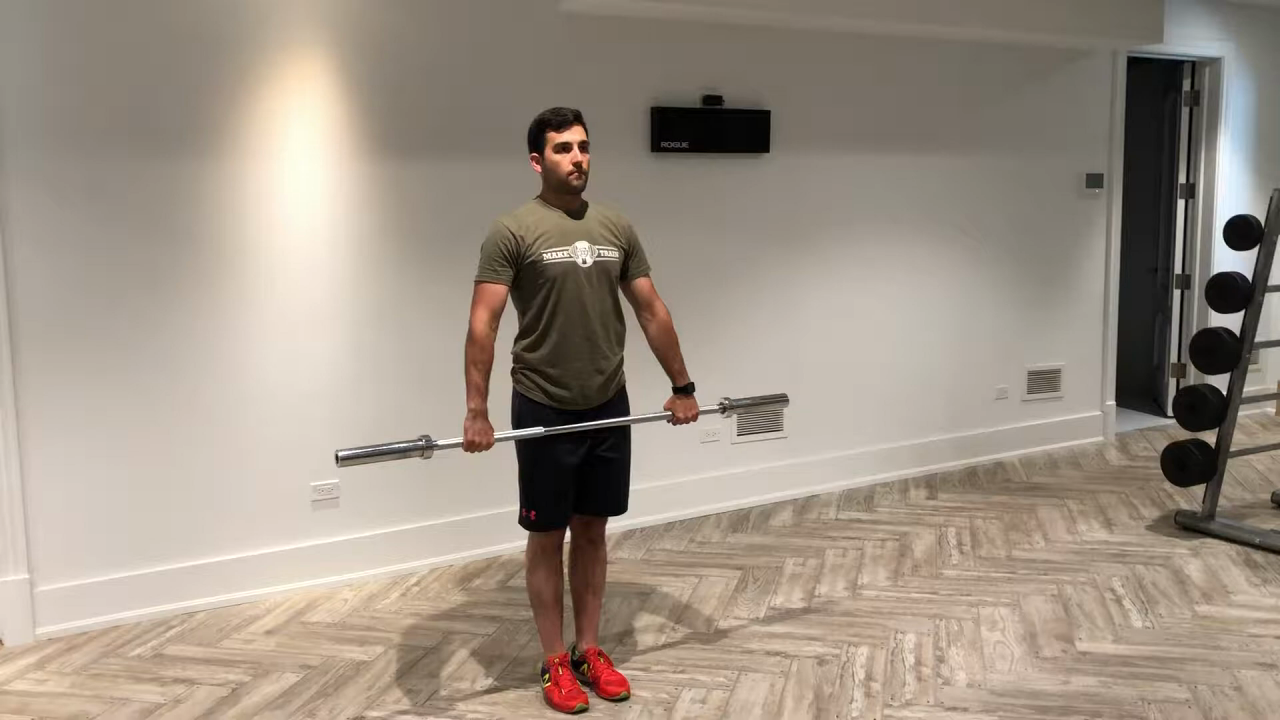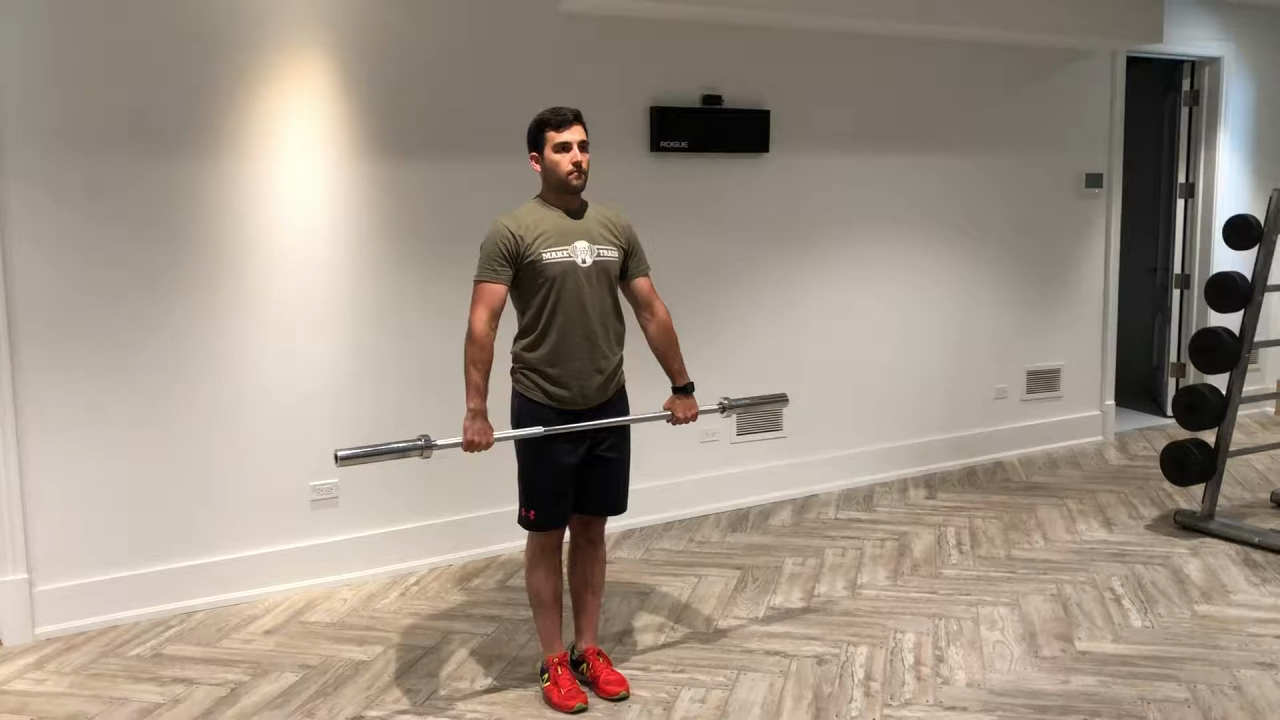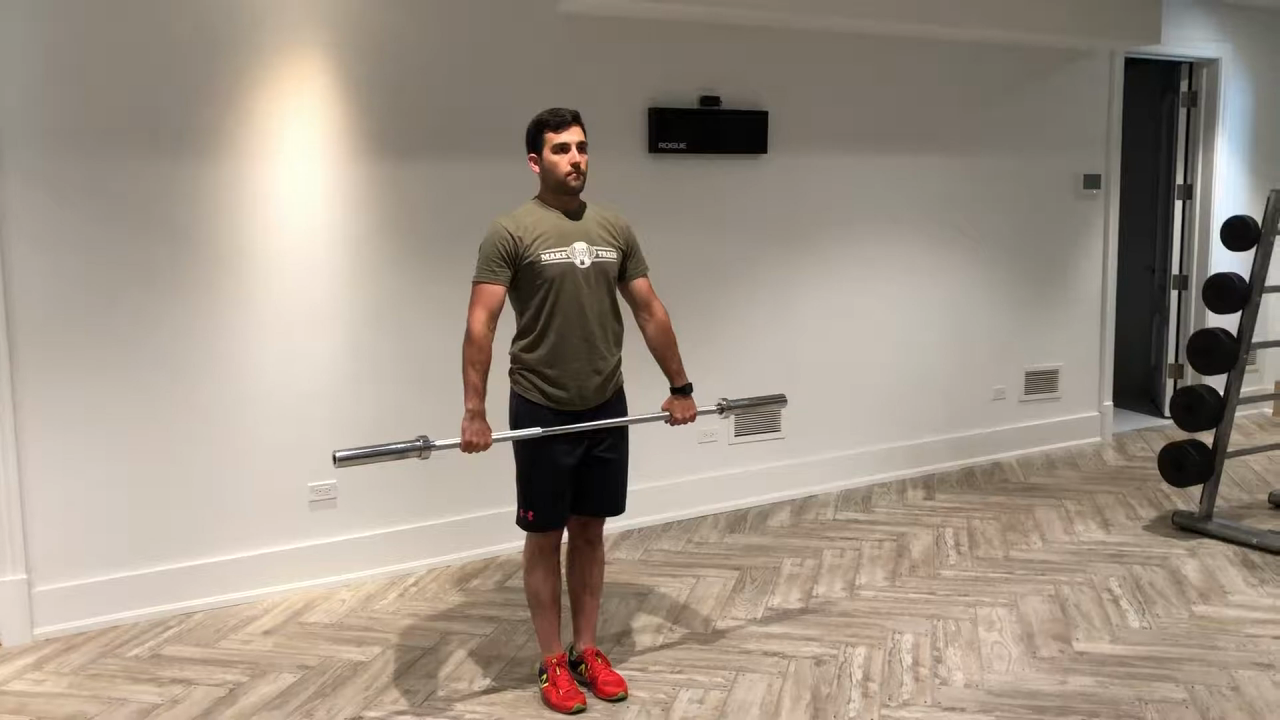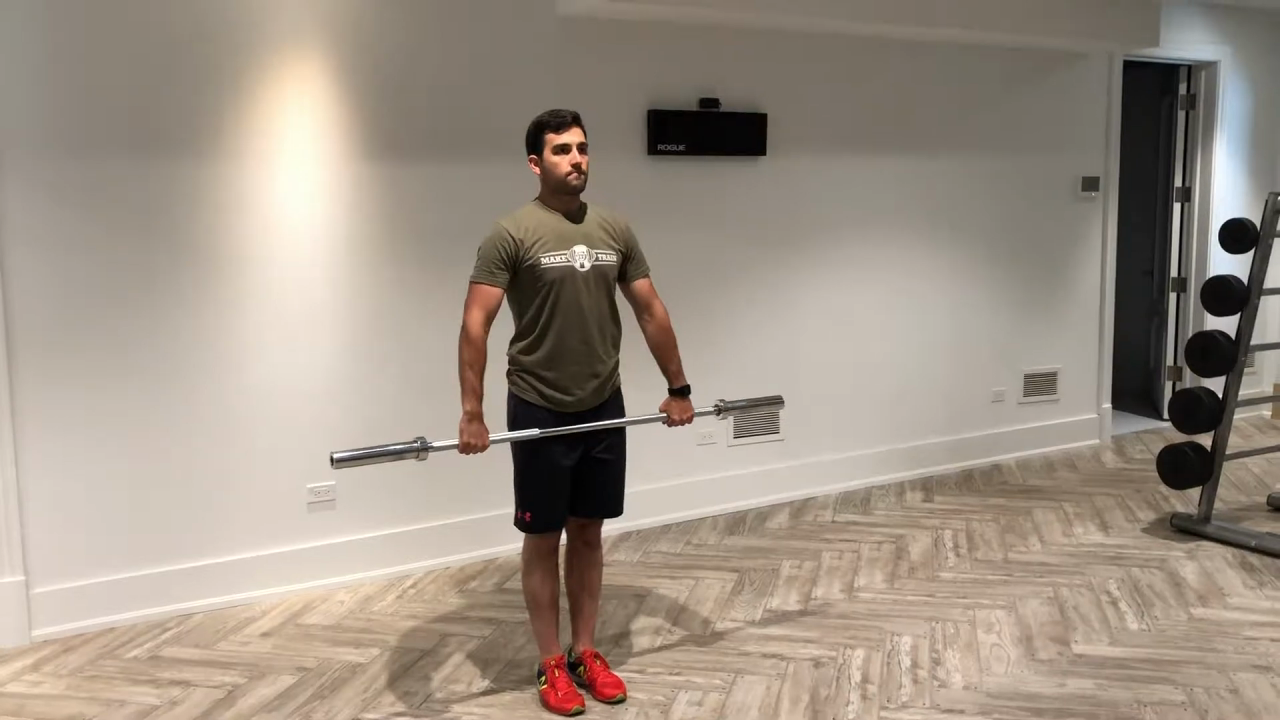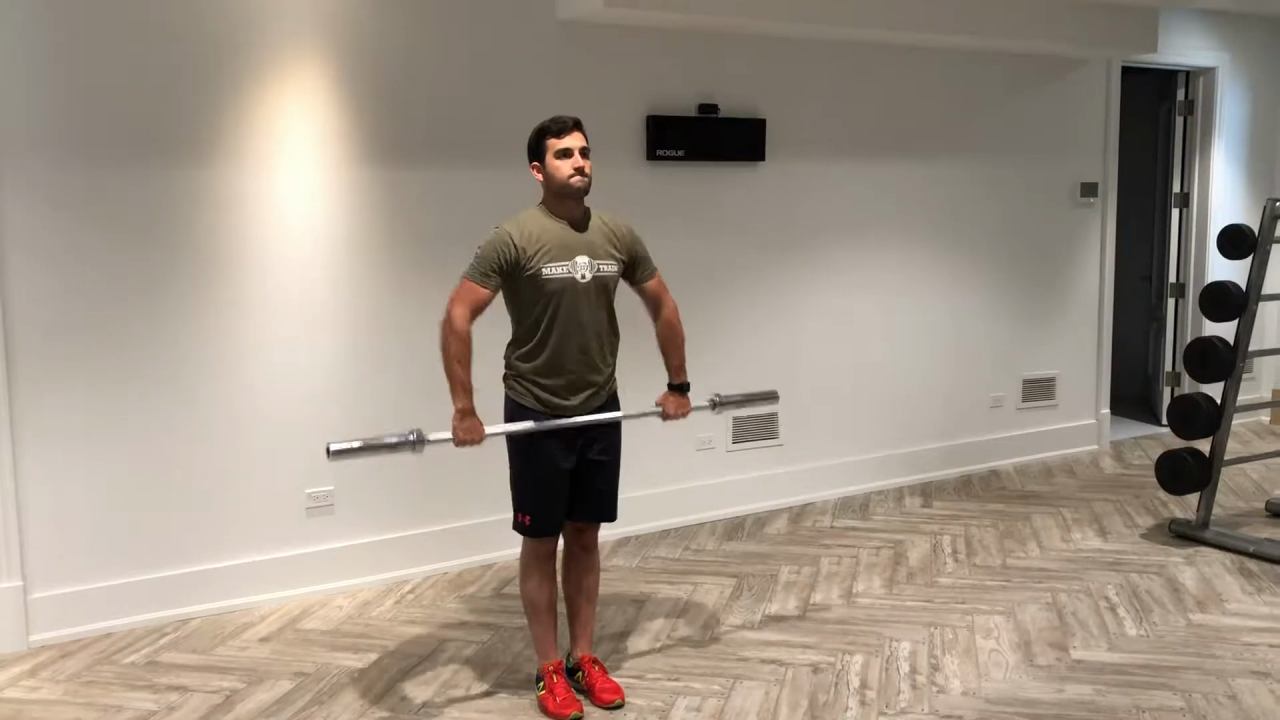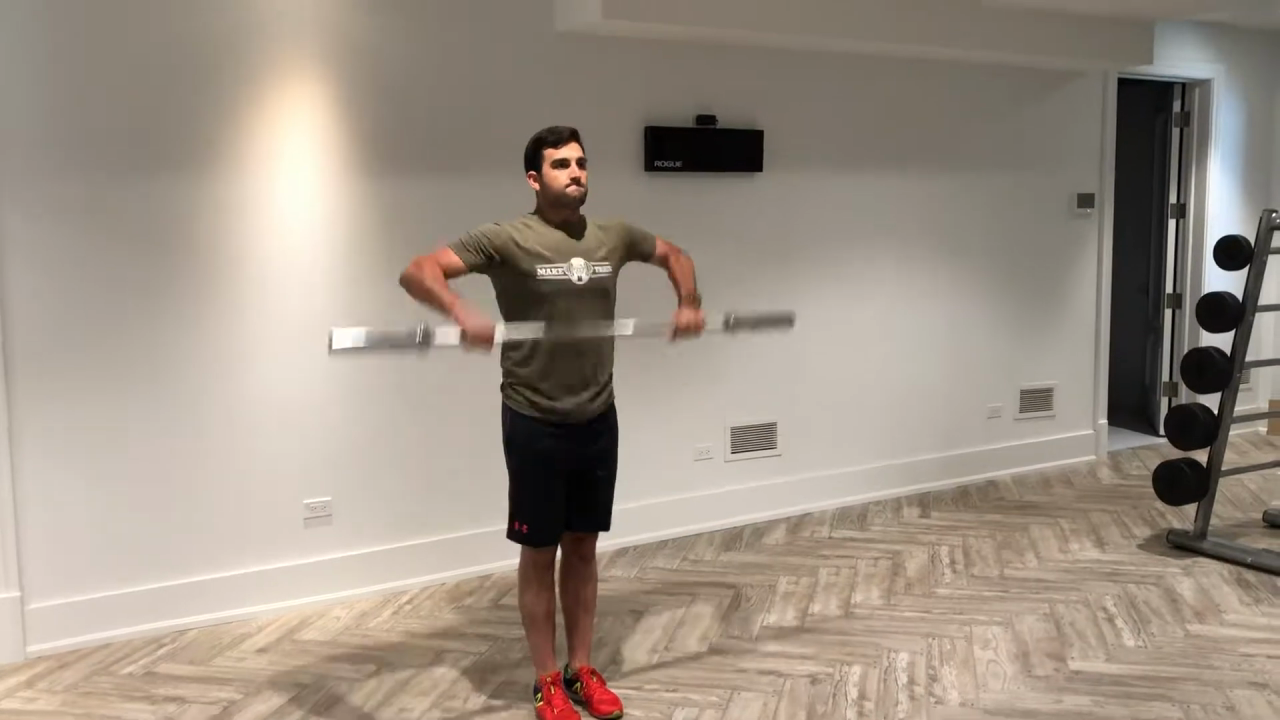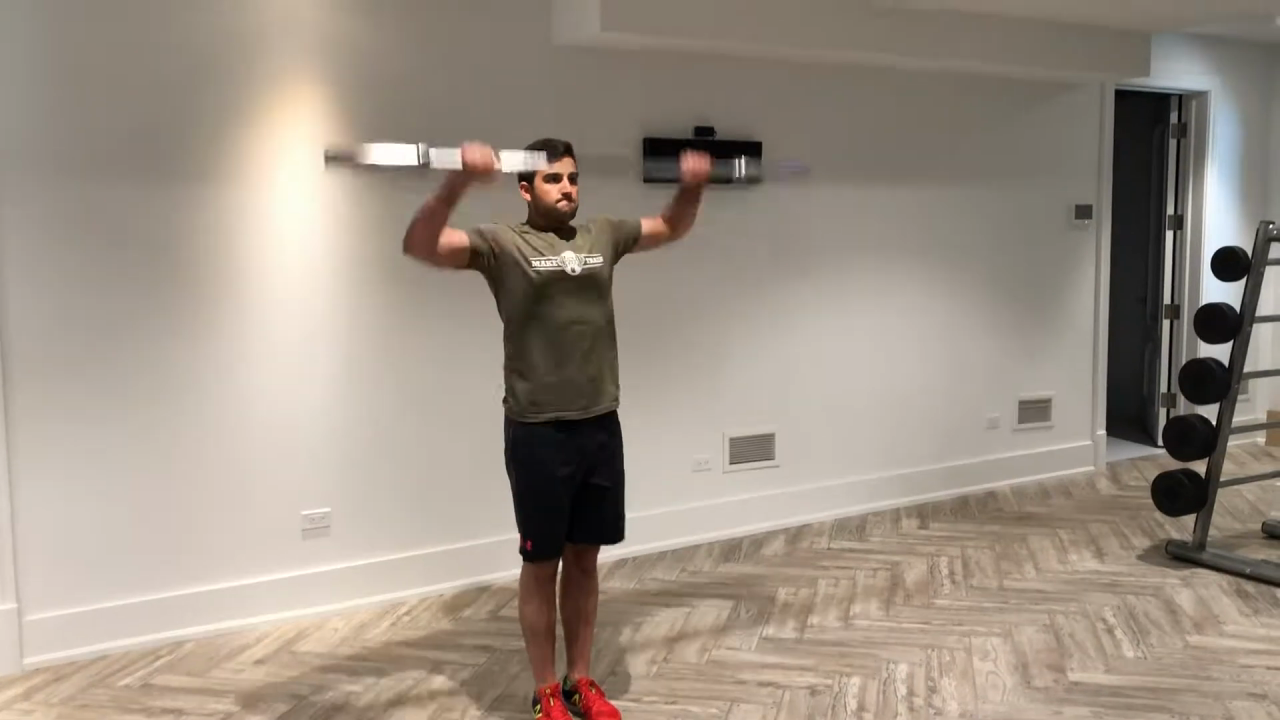
dt=0.2s
person 1, frame 1
left shoulder: (617, 227)
right shoulder: (513, 231)
left elbow: (651, 310)
right elbow: (483, 322)
left wrist: (681, 386)
right wrist: (476, 409)
left hip: (609, 406)
right hip: (544, 410)
left knee: (593, 529)
right knee: (547, 535)
left ankle: (590, 649)
right ankle: (555, 662)
person 1, frame 2
left shoulder: (617, 226)
right shoulder: (512, 230)
left elbow: (651, 310)
right elbow: (483, 322)
left wrist: (681, 386)
right wrist: (476, 409)
left hip: (608, 405)
right hip: (544, 410)
left knee: (592, 529)
right knee: (547, 535)
left ankle: (589, 649)
right ankle: (554, 662)
person 1, frame 3
left shoulder: (615, 228)
right shoulder: (511, 232)
left elbow: (650, 311)
right elbow: (480, 324)
left wrist: (680, 387)
right wrist: (474, 411)
left hip: (606, 405)
right hip: (541, 409)
left knee: (590, 531)
right knee: (545, 536)
left ankle: (587, 650)
right ankle: (552, 662)
person 1, frame 4
left shoulder: (616, 229)
right shoulder: (512, 233)
left elbow: (652, 312)
right elbow: (476, 324)
left wrist: (678, 388)
right wrist: (472, 412)
left hip: (604, 407)
right hip: (540, 411)
left knee: (589, 531)
right knee: (543, 538)
left ankle: (586, 652)
right ankle: (551, 664)
person 1, frame 5
left shoulder: (618, 234)
right shoulder: (514, 238)
left elbow: (663, 304)
right elbow: (456, 315)
left wrist: (676, 383)
right wrist: (465, 408)
left hip: (599, 412)
right hip: (536, 416)
left knee: (585, 534)
right knee: (541, 541)
left ankle: (584, 657)
right ankle: (548, 670)
person 1, frame 6
left shoulder: (613, 235)
right shoulder: (509, 239)
left elbow: (671, 253)
right elbow: (418, 269)
left wrist: (689, 302)
right wrist: (459, 311)
left hip: (598, 416)
right hip: (535, 422)
left knee: (583, 545)
right knee: (540, 551)
left ankle: (581, 668)
person 1, frame 7
left shoulder: (602, 234)
right shoulder: (504, 245)
left elbow: (672, 227)
right elbow: (418, 245)
left wrist: (691, 187)
right wrist: (458, 182)
left hip: (601, 426)
right hip: (538, 432)
left knee: (584, 556)
right knee: (543, 565)
